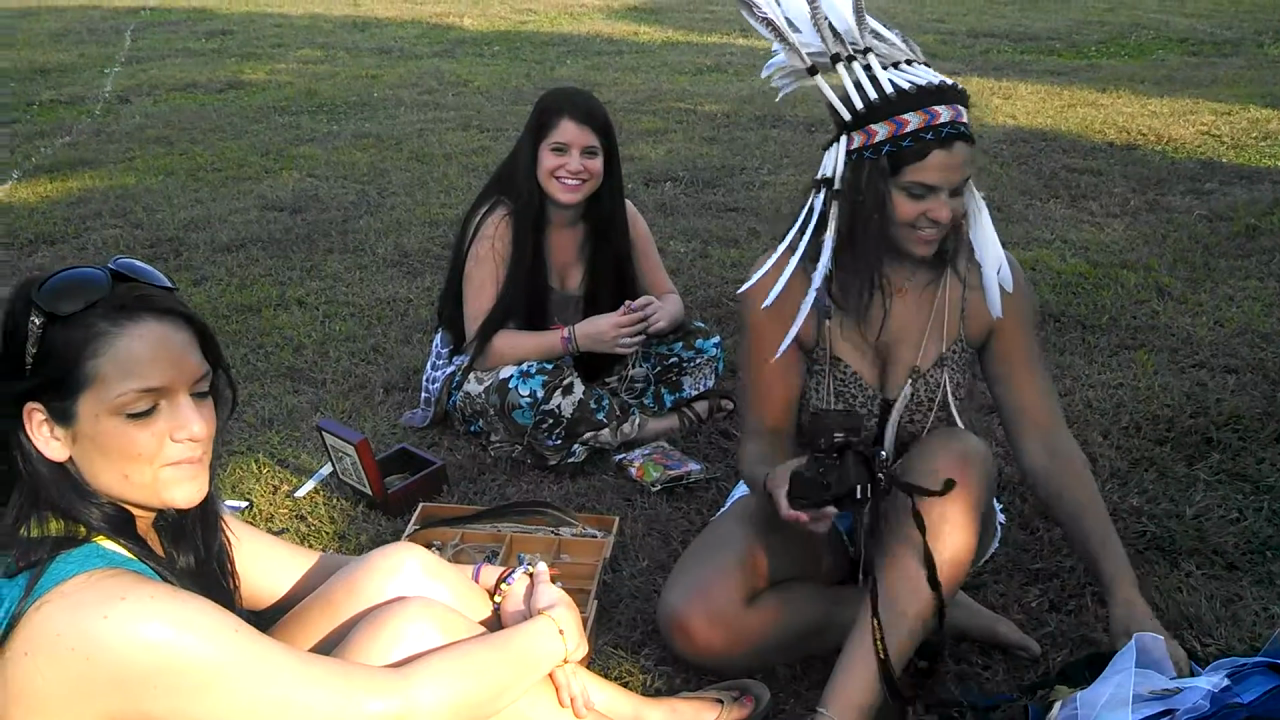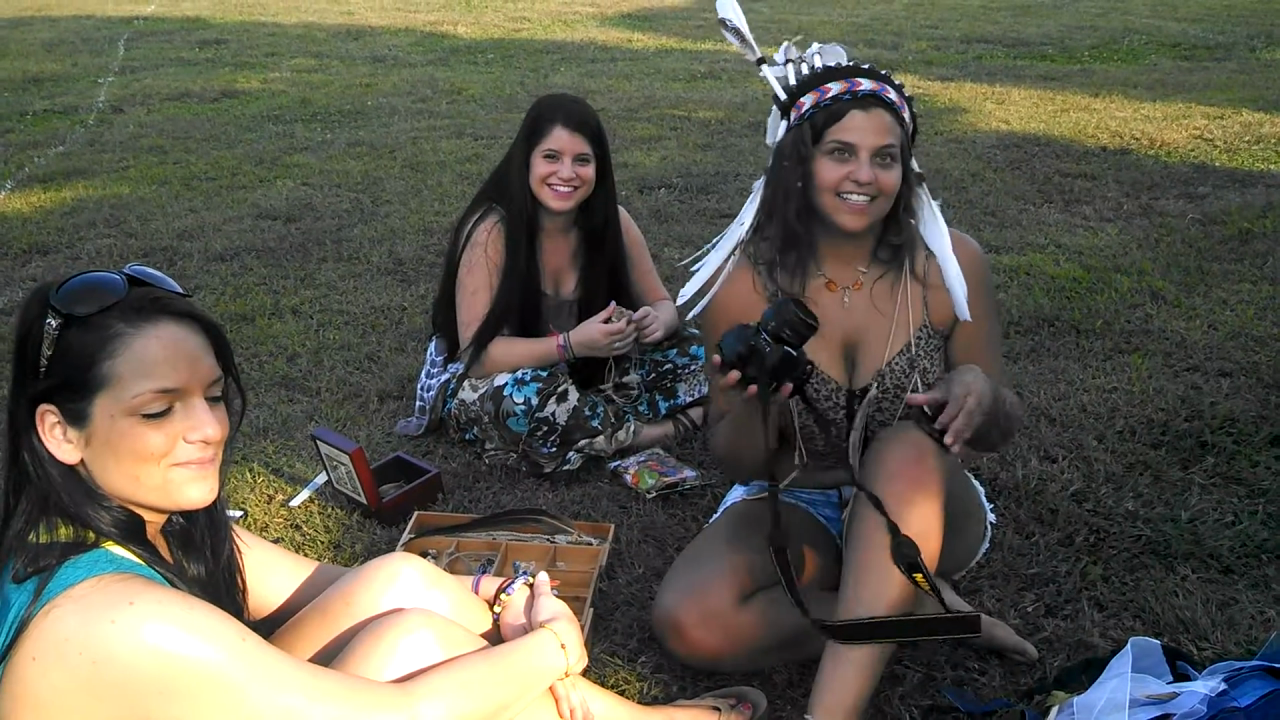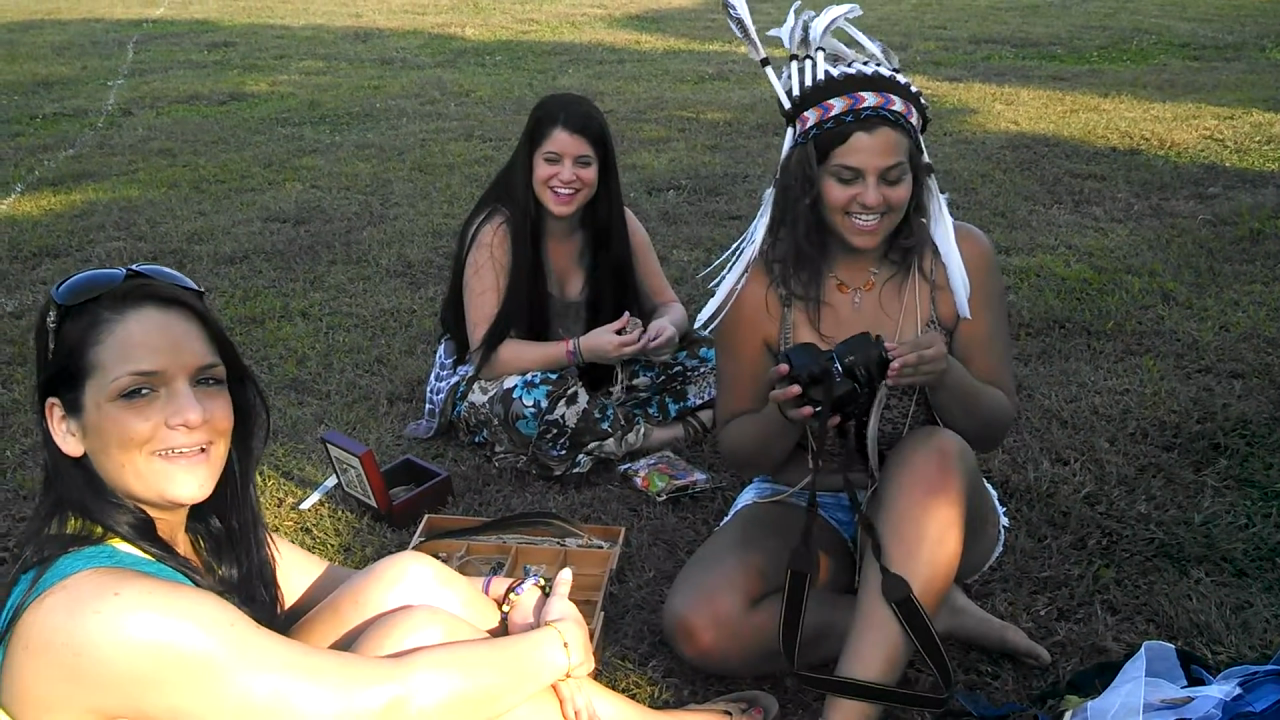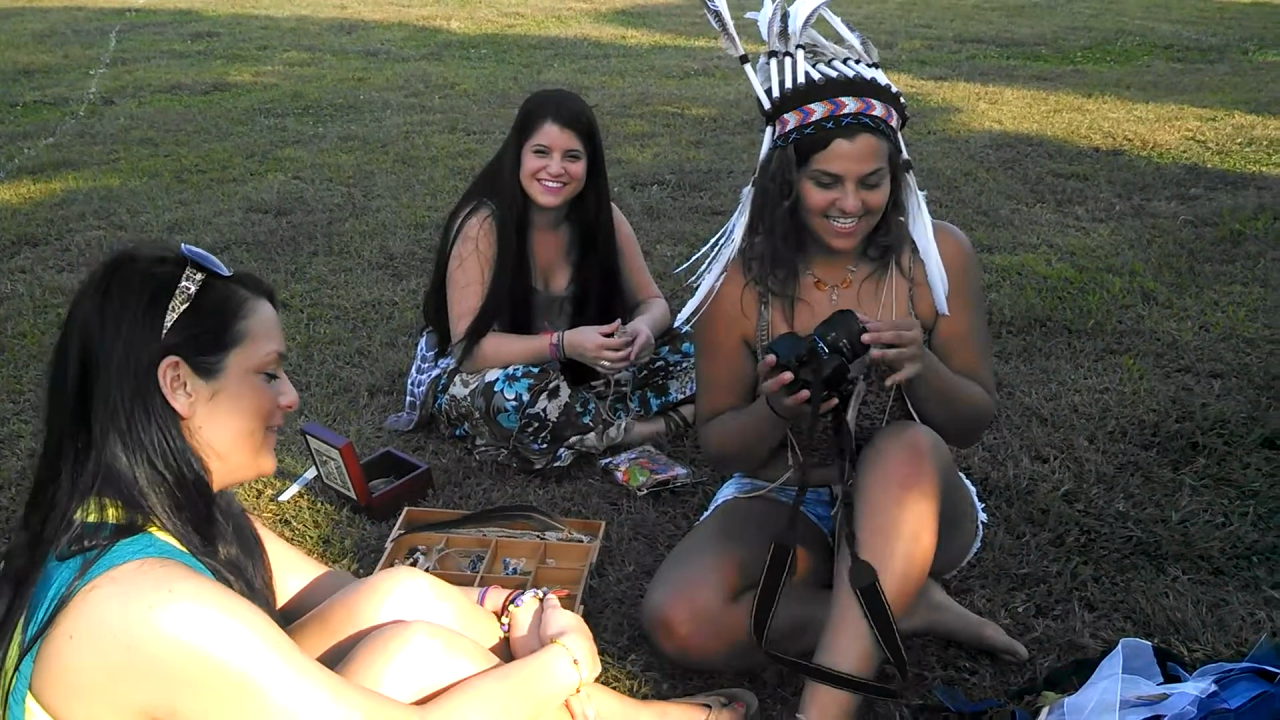
dt=1s
person 1, frame 1
left shoulder: (144, 518)
right shoulder: (101, 618)
left elbow: (342, 574)
left wrist: (503, 592)
right wrist: (550, 631)
left knee: (404, 573)
right knee: (414, 629)
person 1, frame 2
left shoulder: (150, 525)
right shoulder: (106, 620)
left elbow: (345, 588)
left wrist: (500, 606)
right wrist: (550, 646)
left knee: (401, 584)
right knee: (411, 639)
person 1, frame 3
left shoulder: (199, 522)
right shoulder: (100, 615)
left elbow: (358, 591)
left wrist: (511, 610)
right wrist: (554, 645)
left knee: (412, 581)
right knee: (417, 636)
person 1, frame 4
left shoulder: (167, 514)
right shoulder: (149, 608)
left elbow: (345, 596)
left wrist: (511, 618)
left knee: (402, 595)
right knee: (412, 654)
person 2, frame 1
left shoulder: (988, 281)
right shoulder: (785, 285)
left elbow: (1045, 445)
right elbow: (761, 443)
left wrist: (1124, 594)
right wrist: (783, 480)
left hip: (934, 515)
right hip: (814, 510)
left knee: (957, 456)
right knee: (694, 622)
right ankle: (926, 609)
person 2, frame 2
left shoulder: (951, 262)
right shoulder: (746, 284)
left elbow: (999, 429)
right elbow: (740, 465)
left wrist: (977, 391)
right wrist: (750, 411)
left hip: (920, 513)
right hip: (793, 508)
left knee: (906, 447)
right knee: (687, 622)
right ankle: (918, 608)
person 2, frame 3
left shoulder: (960, 256)
right shoulder: (763, 281)
left elbow: (995, 427)
right elbow: (737, 449)
left wrist: (944, 376)
right wrist: (785, 418)
left hip: (933, 513)
right hip: (803, 511)
left knee: (934, 452)
right knee: (698, 624)
right ankle: (933, 613)
person 2, frame 4
left shoulder: (938, 254)
right shoulder: (743, 277)
left elbow: (974, 424)
right elbow: (717, 444)
left wrist: (921, 367)
right wrist: (775, 411)
left hip: (909, 508)
right hip: (781, 508)
left knee: (907, 447)
right knee: (677, 619)
right ankle: (909, 608)
person 3, frame 1
left shoulder: (619, 214)
right shoulder: (499, 222)
left elbow: (670, 300)
right elbow: (482, 345)
left wrist: (657, 315)
right wrist: (576, 337)
left hip: (585, 367)
right hip: (492, 377)
left knee: (702, 346)
right knee: (529, 393)
right ankle: (658, 422)
person 3, frame 2
left shoulder: (611, 220)
right shoulder: (492, 230)
left elbow: (662, 305)
right elbow: (477, 353)
left wrist: (654, 323)
right wrist: (570, 344)
left hip: (584, 372)
right hip: (489, 384)
left knee: (691, 351)
right knee: (524, 400)
right ankle: (661, 428)
person 3, frame 3
left shoulder: (617, 222)
right shoulder: (497, 230)
left elbow: (668, 306)
right elbow: (487, 355)
left wrist: (665, 328)
right wrist: (579, 350)
left hip: (591, 377)
right hip: (496, 386)
left knee: (702, 354)
right knee: (535, 403)
right ankle: (674, 431)
person 3, frame 4
left shoulder: (602, 217)
right shoulder: (483, 224)
left elbow: (651, 303)
right elbow: (469, 347)
left wrist: (642, 329)
right wrist: (563, 345)
left hip: (574, 373)
right hip: (478, 379)
left knee: (684, 349)
right knee: (516, 396)
right ankle: (655, 426)
